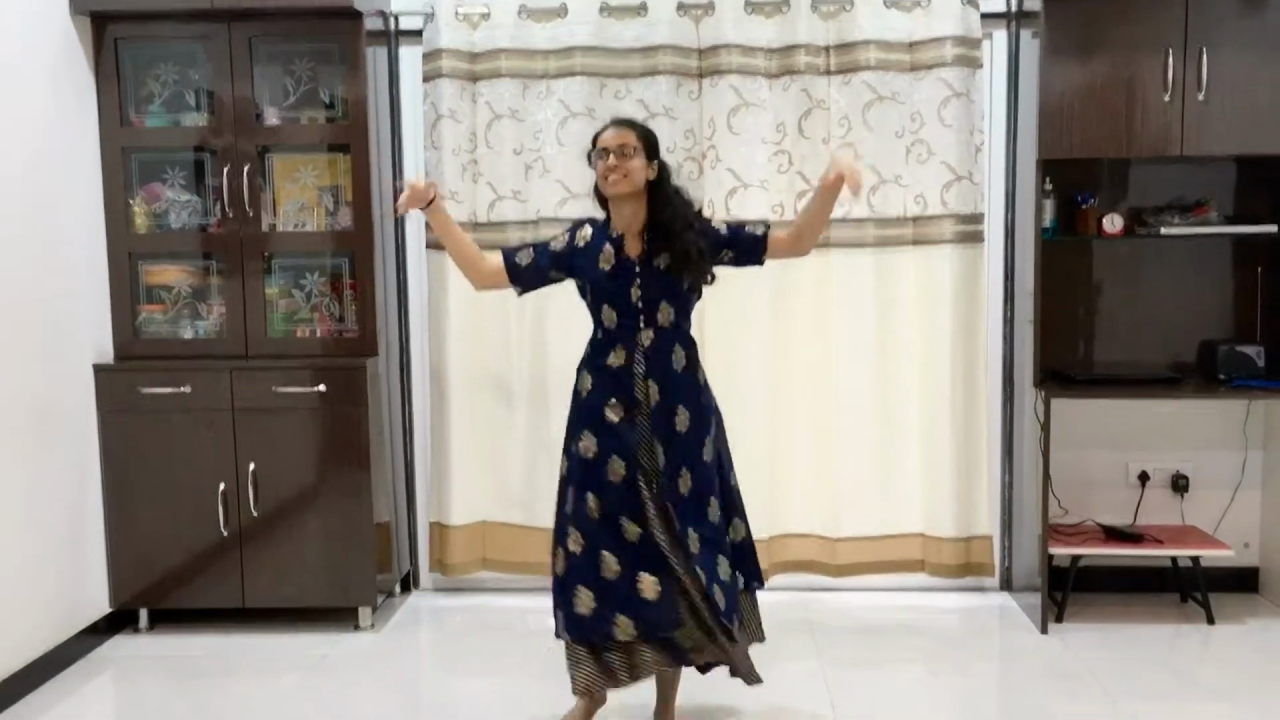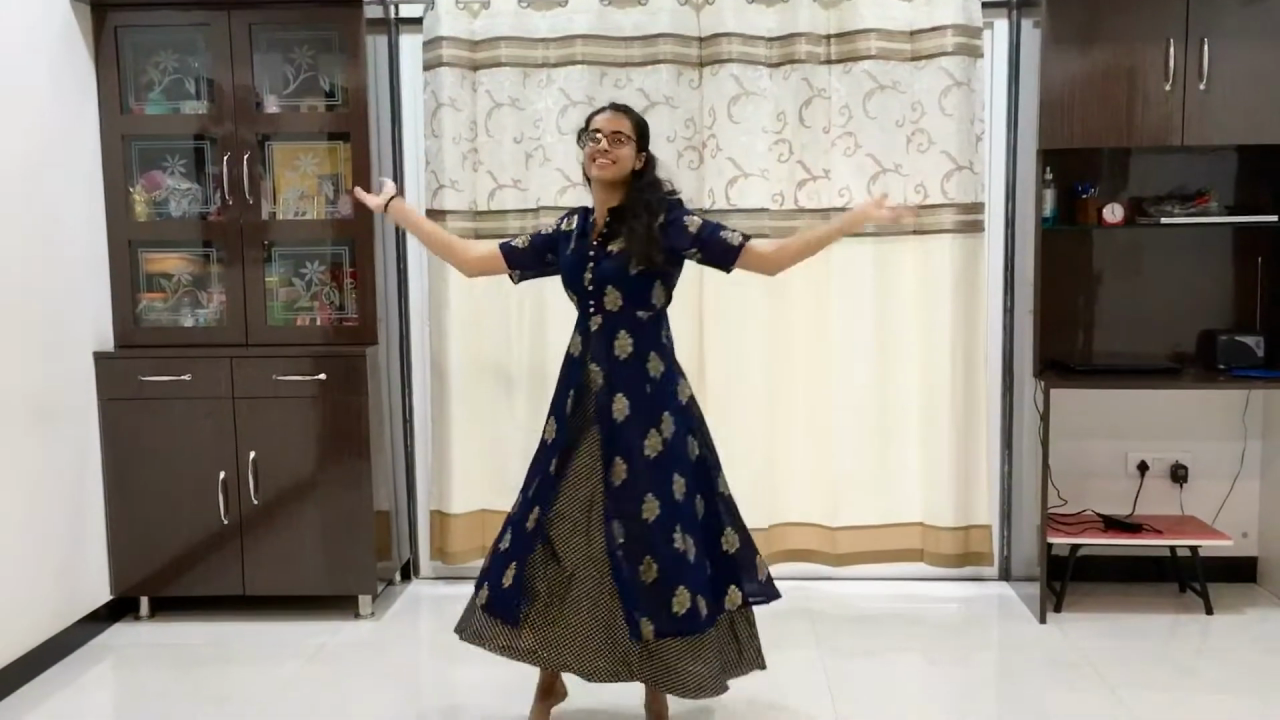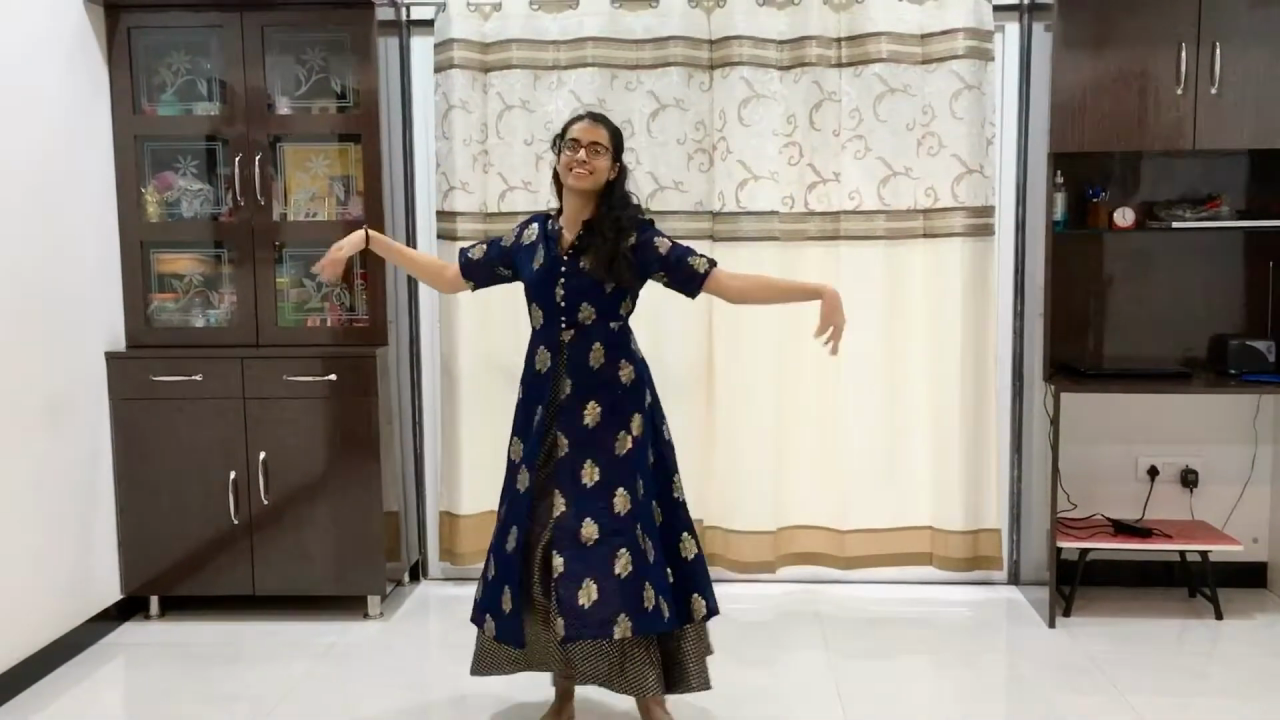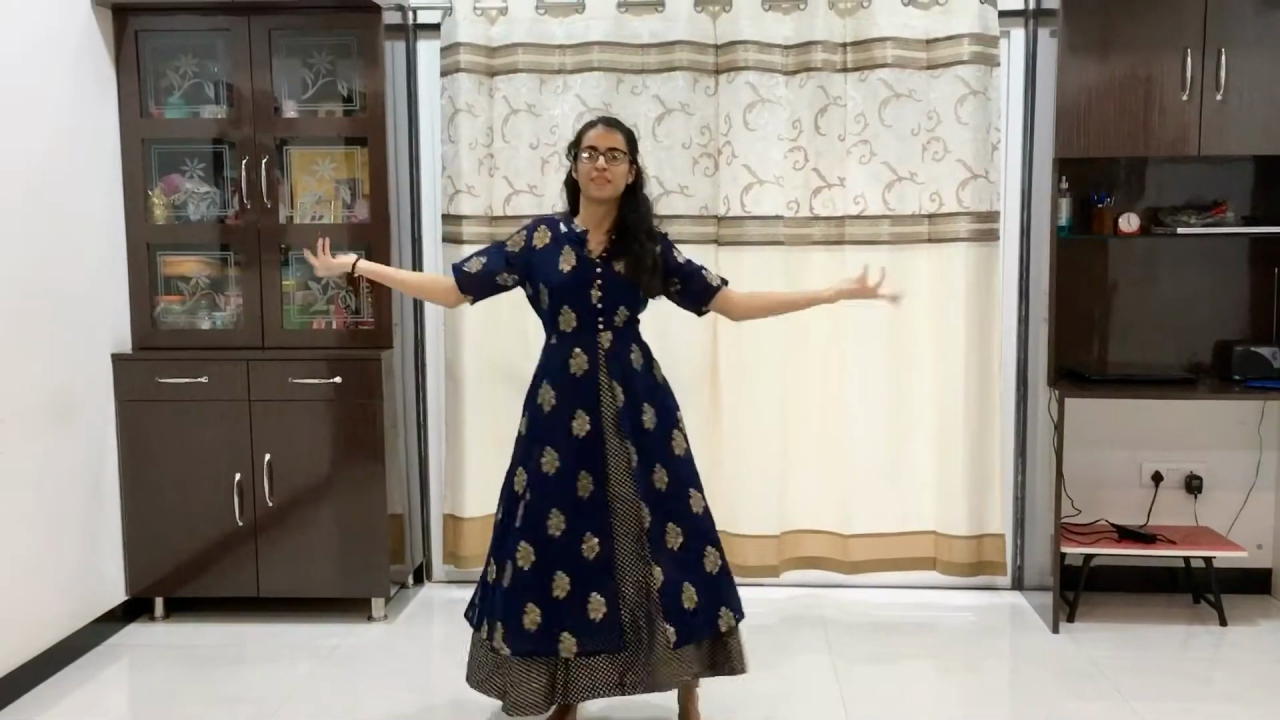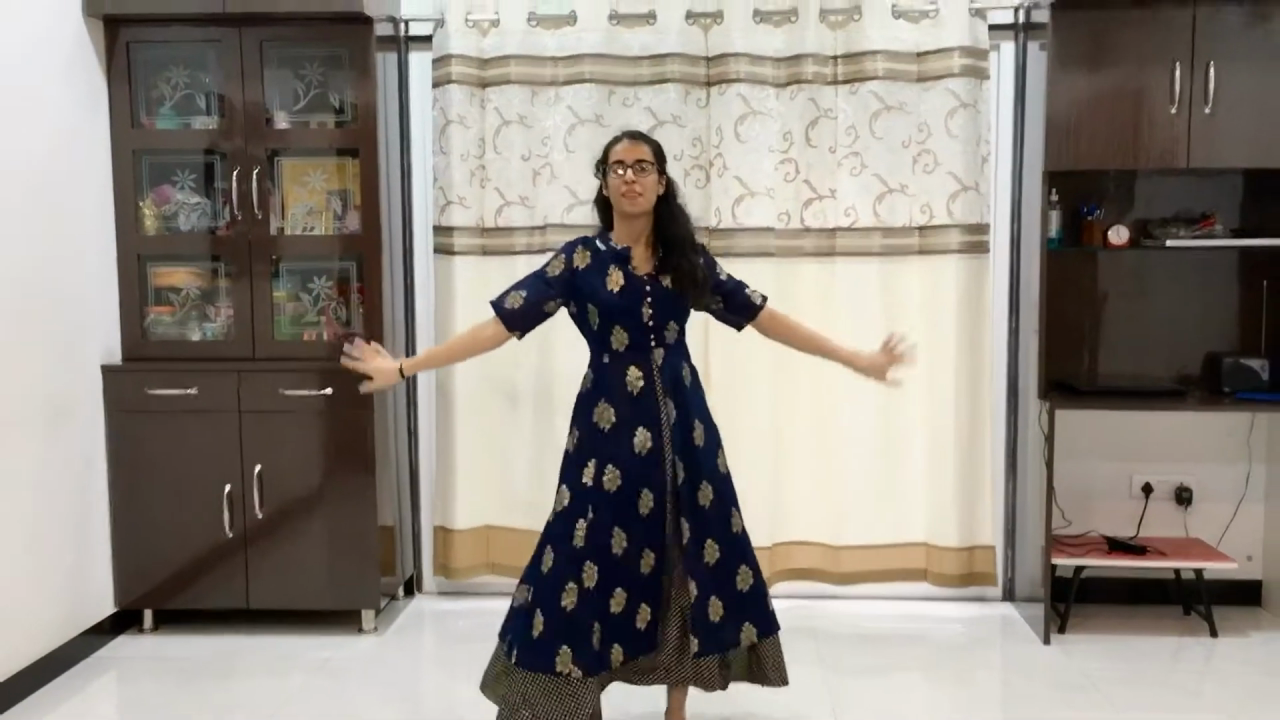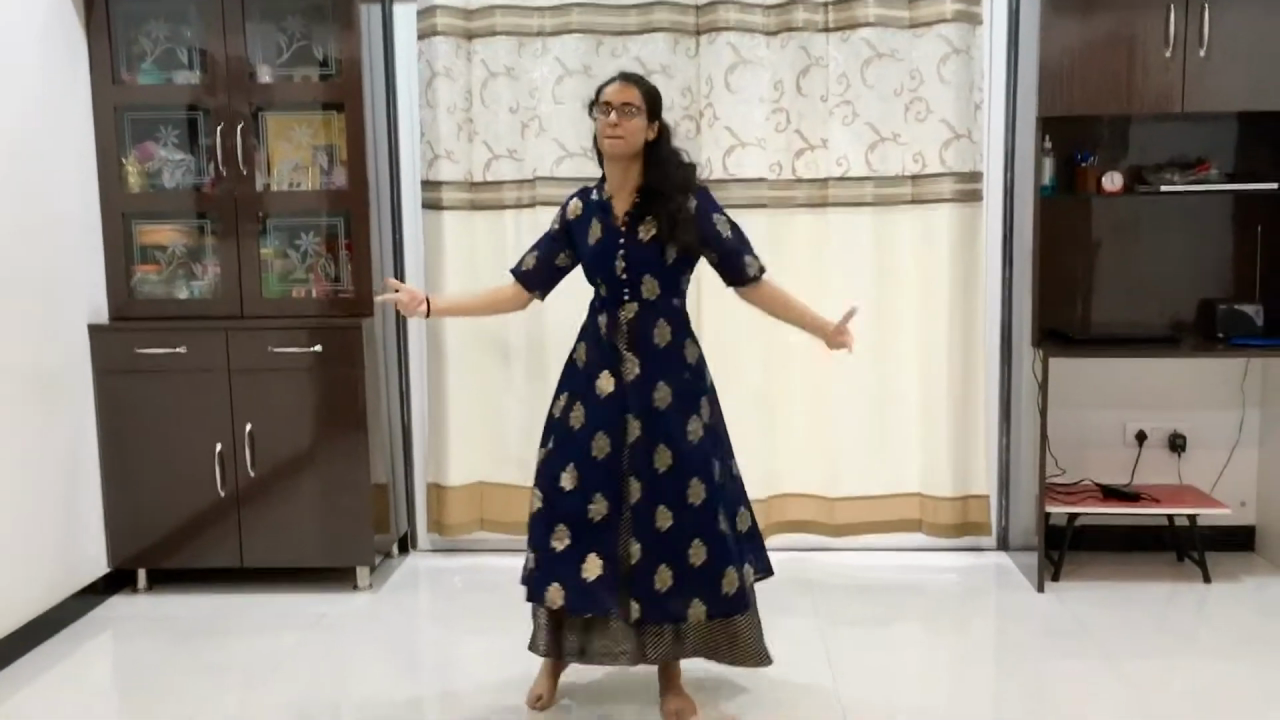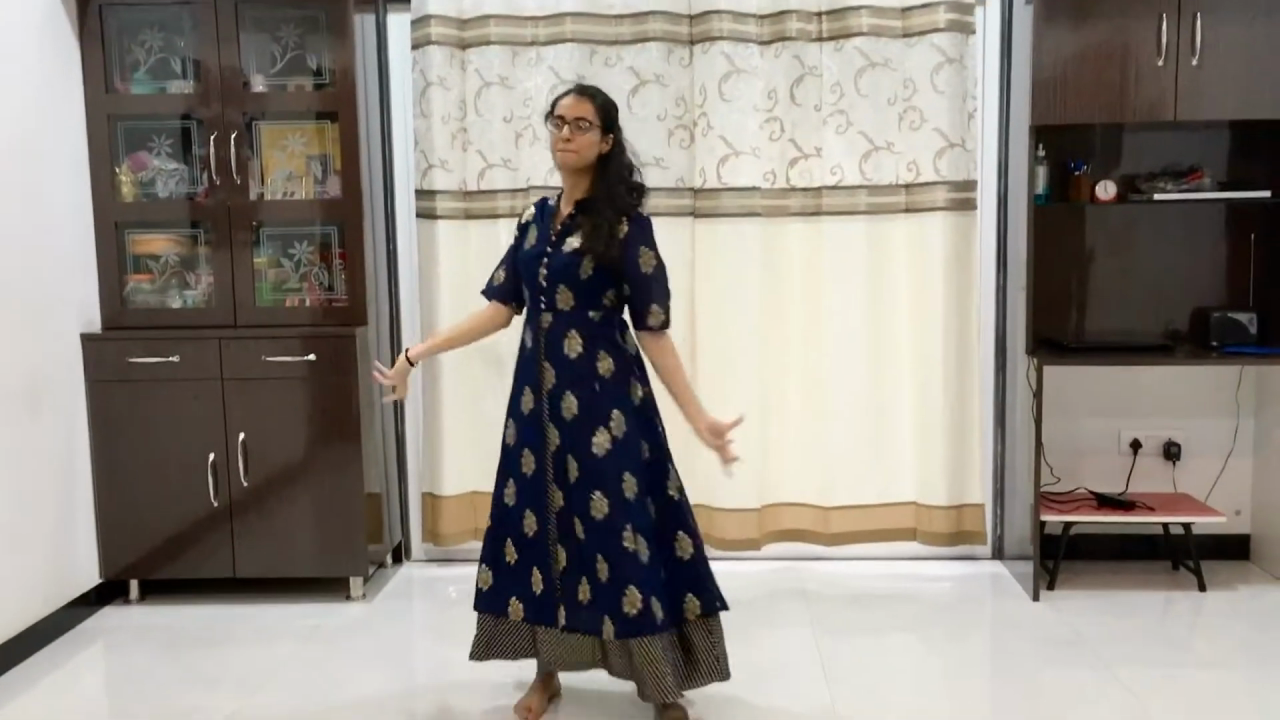
dt=0.4s
person 1, frame 1
left shoulder: (691, 234)
right shoulder: (581, 243)
left elbow: (796, 242)
right elbow: (483, 273)
left wrist: (828, 186)
right wrist: (433, 206)
left hip: (680, 407)
right hip: (607, 406)
left knee: (685, 545)
right knee: (601, 544)
person 1, frame 2
left shoulder: (666, 221)
right shoulder: (568, 230)
left elbow: (768, 258)
right elbow: (470, 259)
left wrist: (854, 219)
right wrist: (395, 207)
left hip: (647, 394)
right hip: (581, 396)
left knee: (653, 535)
right knee: (555, 529)
person 1, frame 3
left shoulder: (634, 238)
right shoulder: (530, 236)
left elbow: (725, 282)
right elbow: (447, 275)
left wrist: (820, 292)
right wrist: (367, 240)
left hip: (613, 403)
right hip: (545, 406)
left knee: (615, 541)
right knee: (540, 544)
person 1, frame 4
left shoulder: (651, 248)
right shoulder: (538, 240)
left elbow: (732, 303)
right elbow: (450, 289)
left wrist: (835, 293)
right wrist: (358, 266)
left hip: (639, 406)
right hip: (561, 406)
left knee: (669, 543)
right knee: (558, 543)
person 1, frame 5
left shoulder: (689, 259)
right shoulder: (578, 260)
left elbow: (763, 316)
right elbow: (500, 324)
left wrist: (857, 359)
right wrist: (405, 366)
left hip: (683, 425)
right hip: (611, 426)
left knee: (701, 561)
right knee: (597, 558)
person 1, frame 6
left shoulder: (687, 203)
right shoulder: (579, 210)
left elbow: (749, 279)
right elbow: (522, 288)
left wrist: (823, 329)
right wrist: (430, 303)
left hip: (670, 377)
right hip: (595, 375)
left knee: (677, 515)
right knee: (572, 508)
right ankle: (555, 656)
person 1, frame 7
left shoulder: (625, 223)
right shoulder: (536, 218)
left elbow: (652, 328)
right elbow: (501, 305)
left wrist: (697, 416)
right wrist: (416, 354)
left hip: (604, 394)
right hip: (538, 392)
left knee: (620, 530)
right knee: (533, 527)
